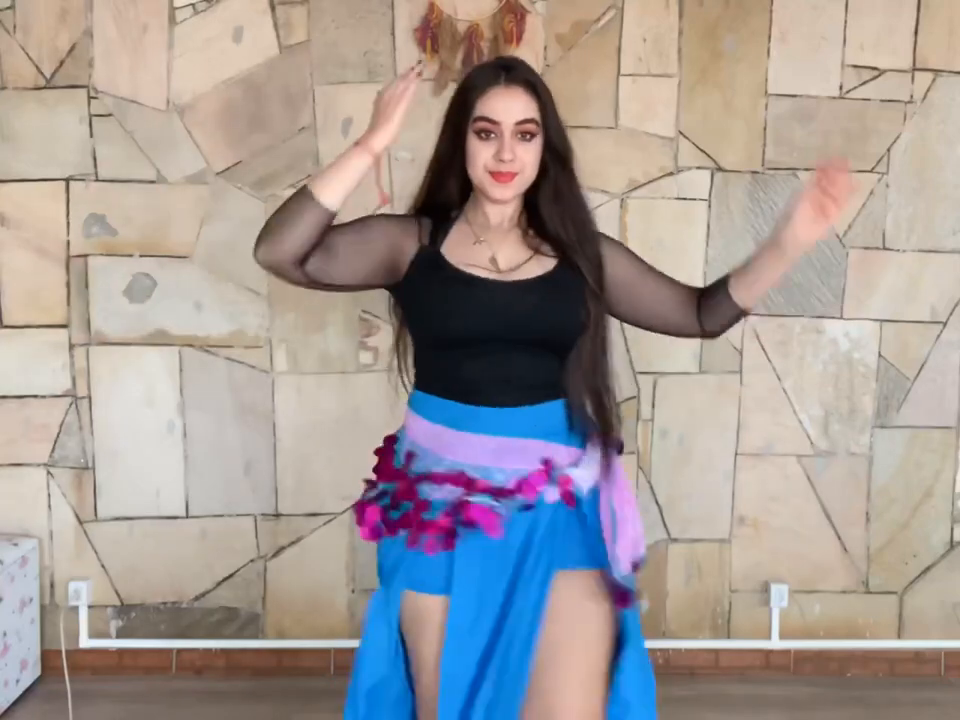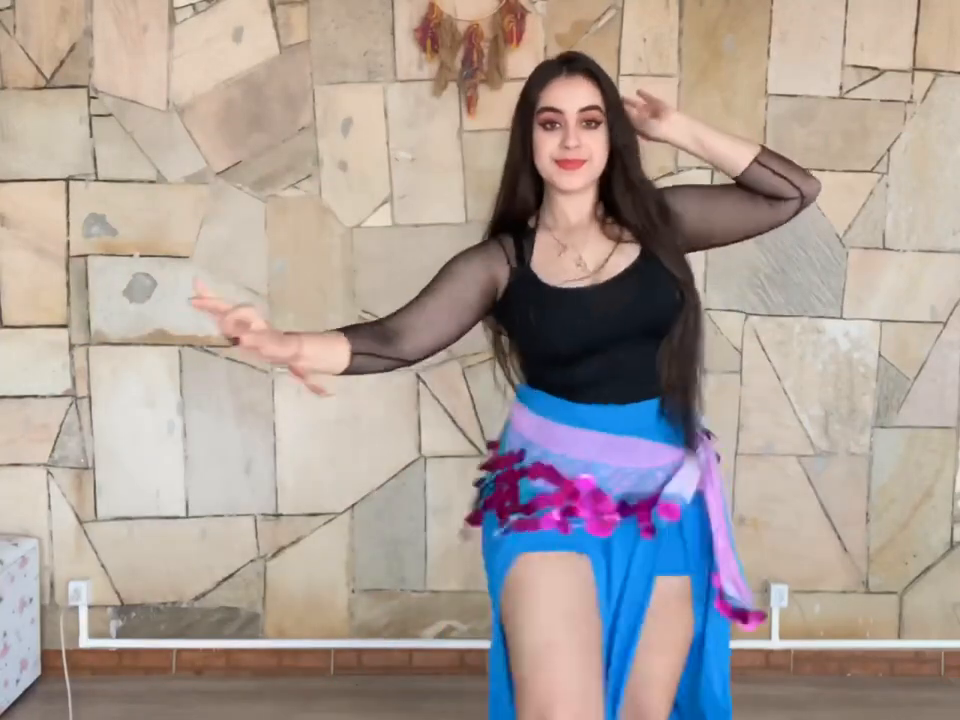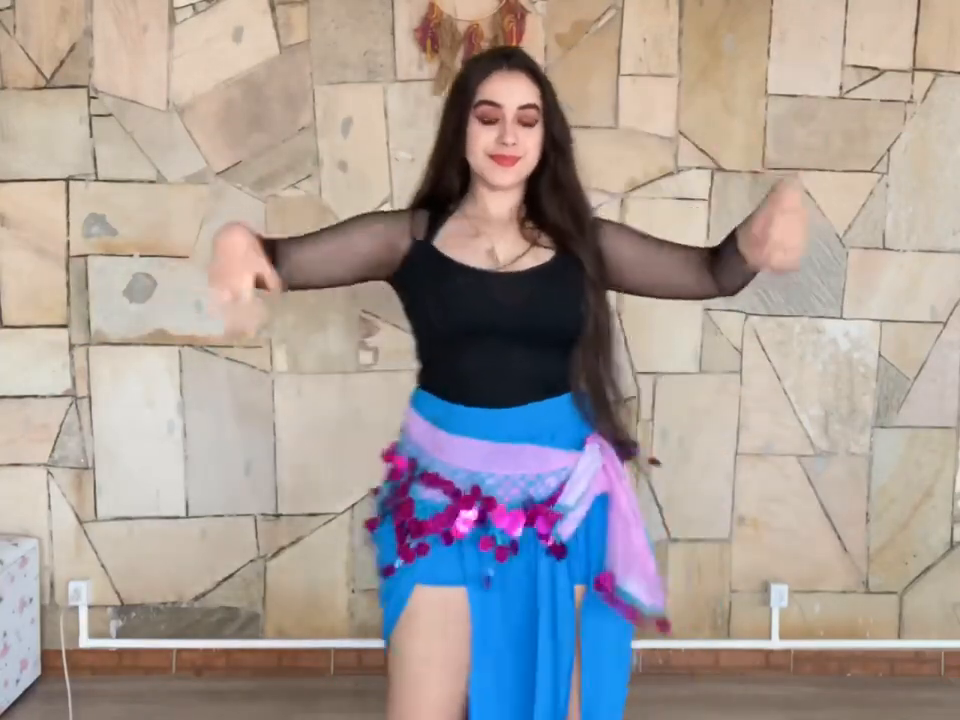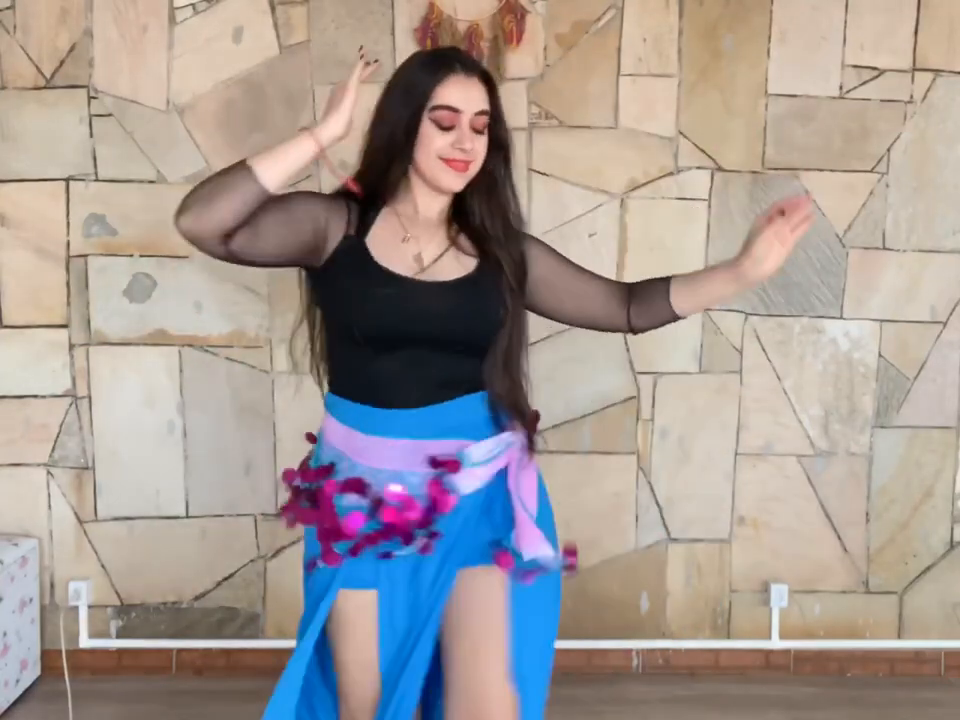
dt=0.7s
person 1, frame 1
left shoulder: (580, 252)
right shoulder: (411, 243)
left elbow: (699, 312)
right elbow: (281, 253)
left wrist: (786, 244)
right wrist: (370, 147)
left hip: (553, 505)
right hip: (436, 506)
person 1, frame 2
left shoulder: (656, 223)
right shoulder: (502, 261)
left elbow: (797, 191)
right elbow: (397, 339)
left wrist: (681, 130)
right wrist: (284, 346)
left hip: (665, 500)
right hip: (552, 499)
person 1, frame 3
left shoulder: (581, 241)
right shoulder: (409, 238)
left elbow: (712, 273)
right elbow: (284, 261)
left wrist: (764, 223)
right wrist: (238, 243)
left hip: (567, 506)
right hip: (445, 505)
person 1, frame 4
left shoulder: (503, 250)
right shoulder: (336, 227)
left elbow: (630, 306)
right elbow: (202, 224)
left wrist: (742, 272)
right wrist: (319, 135)
left hip: (479, 498)
right hip: (362, 506)
